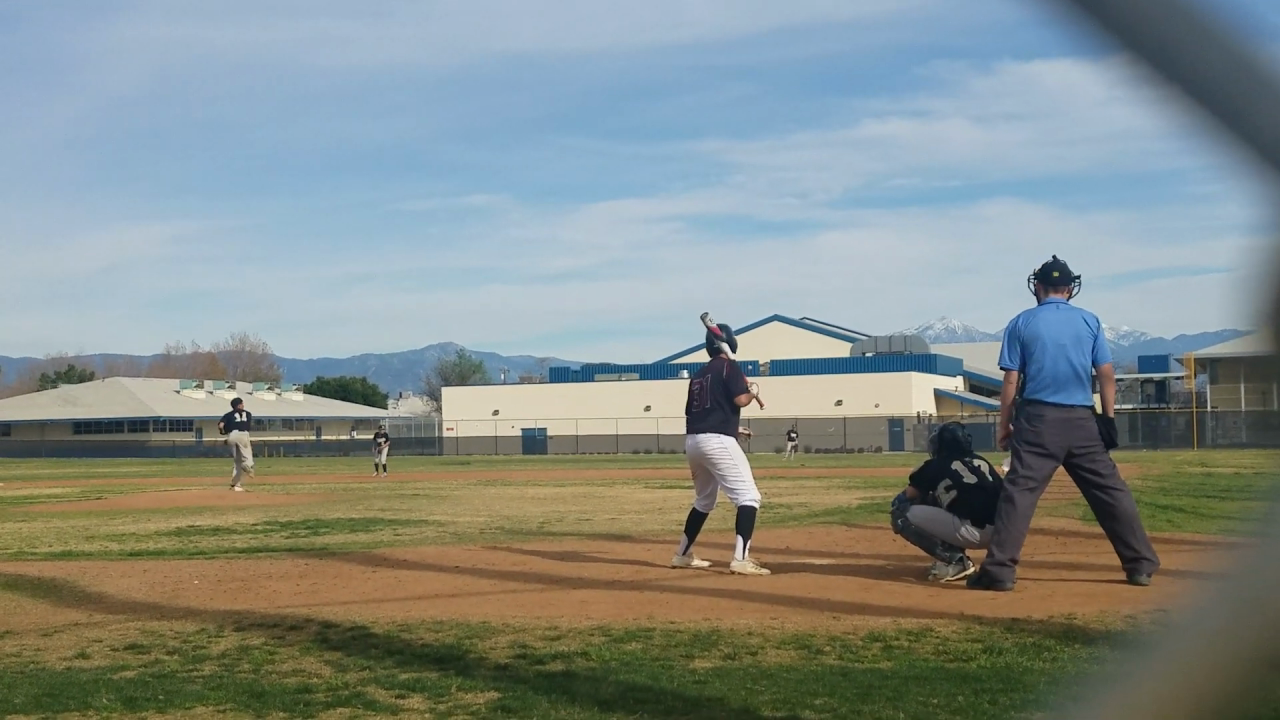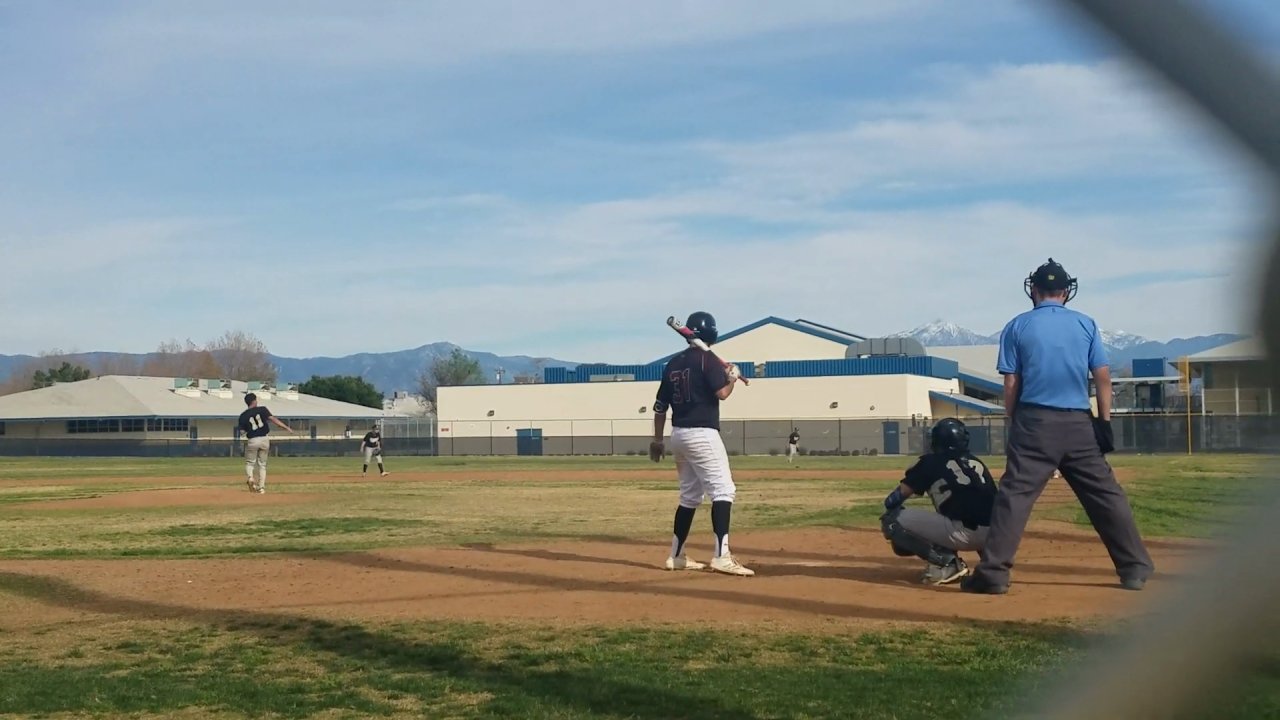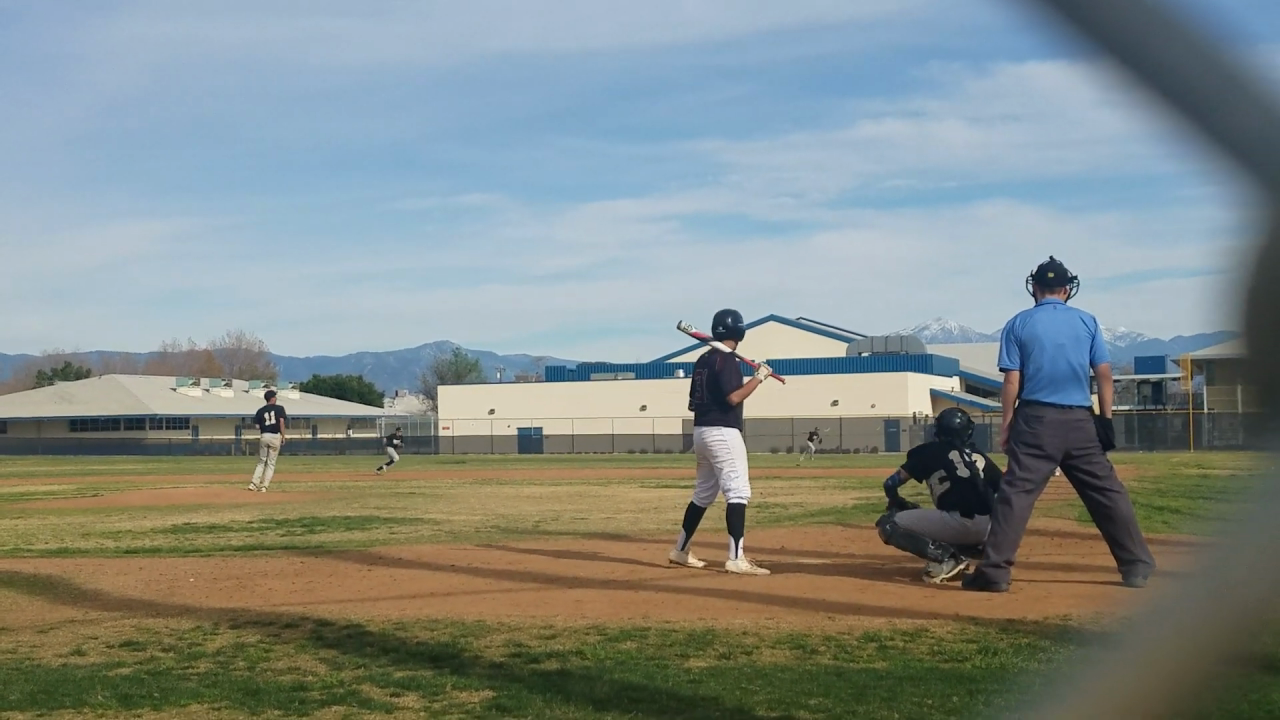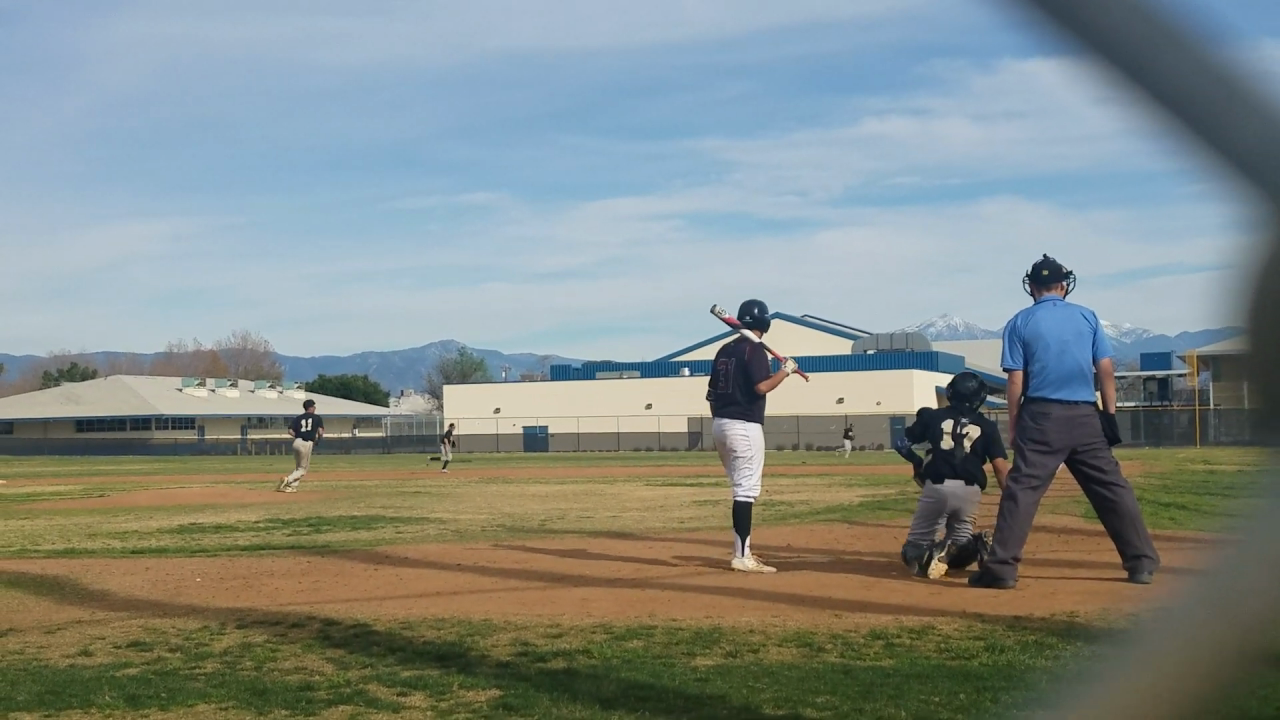
dt=0.5s
person 1, frame 1
left shoulder: (1021, 323)
right shoulder: (1089, 321)
left elbow: (1012, 380)
right elbow: (1106, 374)
left wrist: (1004, 424)
right wrist: (1108, 418)
left hip: (1037, 419)
right hip: (1082, 420)
left knee: (1019, 491)
right knee: (1110, 491)
left ankle: (999, 570)
right ankle: (1141, 565)
person 1, frame 2
left shoulder: (1017, 326)
right shoulder: (1086, 324)
left elbow: (1011, 385)
right elbow: (1103, 376)
left wrist: (1014, 427)
right wrist: (1104, 422)
left hip: (1034, 422)
right hip: (1079, 422)
left knee: (1015, 495)
right knee: (1105, 495)
left ankle: (992, 573)
right ankle: (1135, 569)
person 1, frame 3
left shoulder: (1019, 323)
right shoulder: (1087, 321)
left elbow: (1012, 381)
right elbow: (1104, 373)
left wrist: (1006, 425)
right wrist: (1106, 419)
left hip: (1035, 419)
right hip: (1080, 420)
left knee: (1017, 493)
right knee: (1107, 492)
left ankle: (994, 571)
right ankle: (1137, 567)
person 1, frame 4
left shoulder: (1020, 322)
right shoulder: (1088, 317)
left elbow: (1016, 381)
right elbow: (1106, 369)
left wrist: (1013, 426)
right wrist: (1109, 415)
left hip: (1041, 416)
right hip: (1086, 416)
left knee: (1023, 489)
right knee: (1112, 488)
left ankle: (1000, 568)
right ankle: (1142, 563)
person 2, frame 1
left shoulder: (698, 375)
right shoulder: (729, 366)
right elbow: (741, 400)
right wrist: (753, 392)
left hip: (693, 441)
right hip: (718, 441)
left knee: (704, 501)
right knee: (748, 496)
left ankle: (683, 554)
right ankle: (741, 558)
person 2, frame 2
left shoulder: (673, 363)
right shoulder: (706, 359)
left elbow: (660, 405)
right elbow: (721, 393)
left wrist: (657, 439)
right wrist: (733, 376)
left hip: (678, 434)
right hip: (702, 434)
left knee: (689, 496)
right knee: (723, 490)
left ankle: (676, 556)
right ankle: (722, 555)
person 2, frame 3
left shoulder: (702, 360)
right shoulder: (726, 360)
right elbow: (733, 397)
right wrist: (759, 376)
left hip: (702, 432)
right hip: (723, 433)
left knee: (703, 494)
right knee: (738, 492)
left ankle: (680, 550)
right ankle: (737, 558)
person 2, frame 4
left shoulder: (724, 351)
right shoulder: (753, 349)
left elbow: (711, 394)
right elbow: (762, 387)
right wrist: (786, 370)
left hip: (721, 425)
right hip: (743, 426)
left knee: (741, 488)
right knee: (747, 489)
left ankle: (739, 552)
right ankle: (743, 557)
person 3, frame 1
left shoulder: (935, 466)
right shoulder: (981, 462)
left elbow: (900, 502)
left hip: (974, 532)
left knee: (900, 514)
left ankle: (953, 560)
person 3, frame 2
left shoulder: (930, 462)
right shoulder: (976, 462)
left elbow: (892, 501)
left hip: (964, 533)
left knee: (891, 520)
left ankle: (946, 562)
person 3, frame 3
left shoulder: (931, 450)
right shoulder: (979, 456)
left elbow: (891, 483)
left wrist: (896, 502)
left hip: (959, 522)
right hip: (988, 528)
left knee: (887, 524)
left ankle: (944, 557)
person 3, frame 4
left shoulder: (932, 416)
right shoulder: (986, 426)
left elbow: (901, 445)
right elbow: (1001, 469)
left wrist: (919, 464)
left hip: (937, 488)
right hip: (970, 491)
left knee: (913, 551)
right knee: (957, 557)
left ankle: (932, 551)
right ankle: (976, 547)
